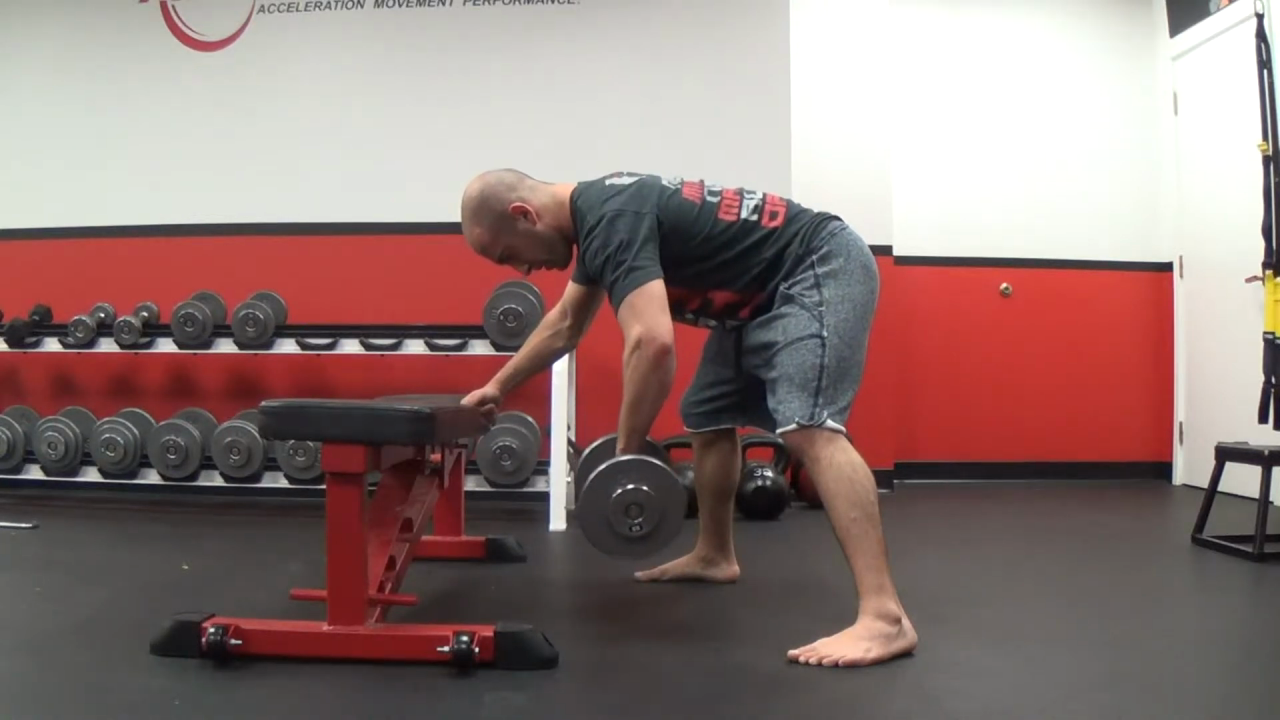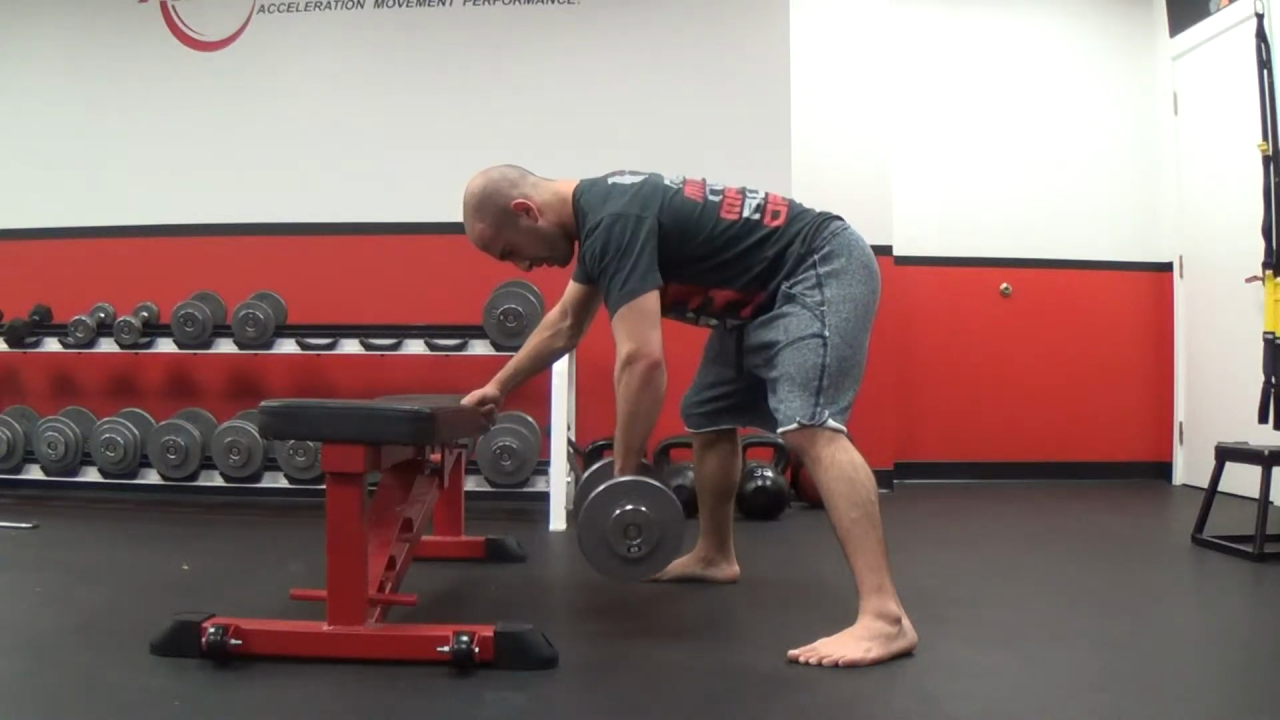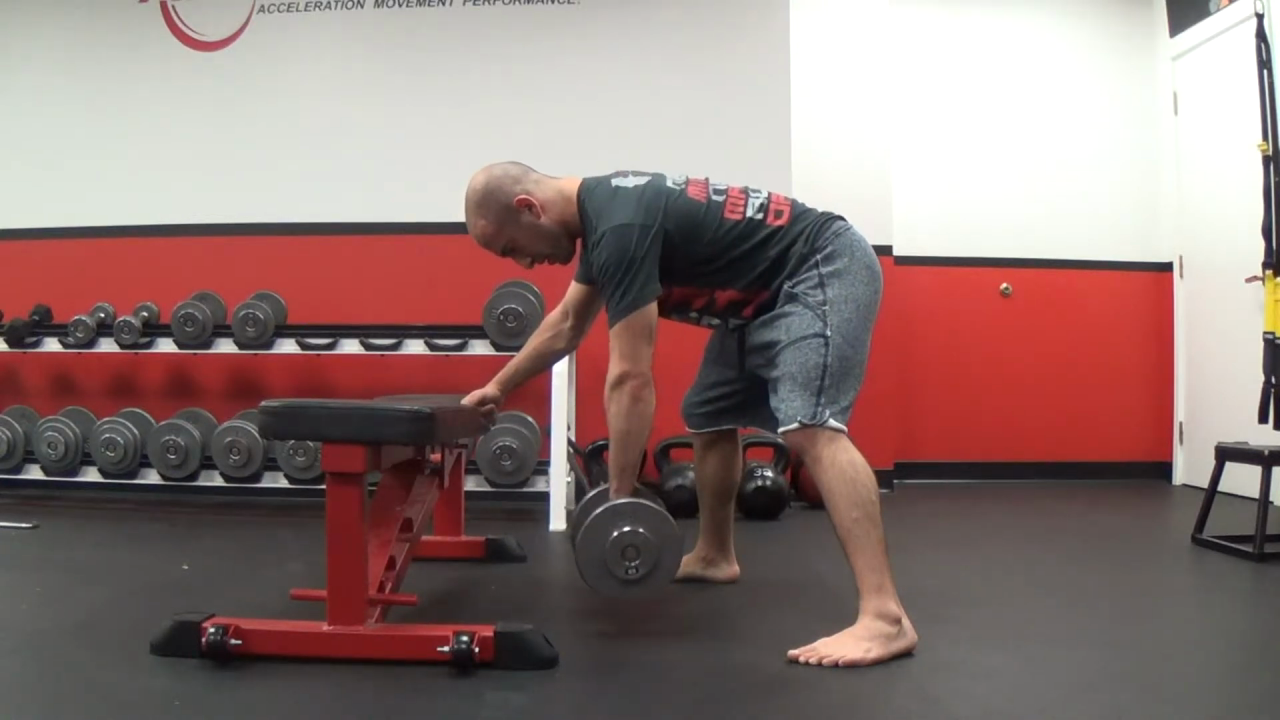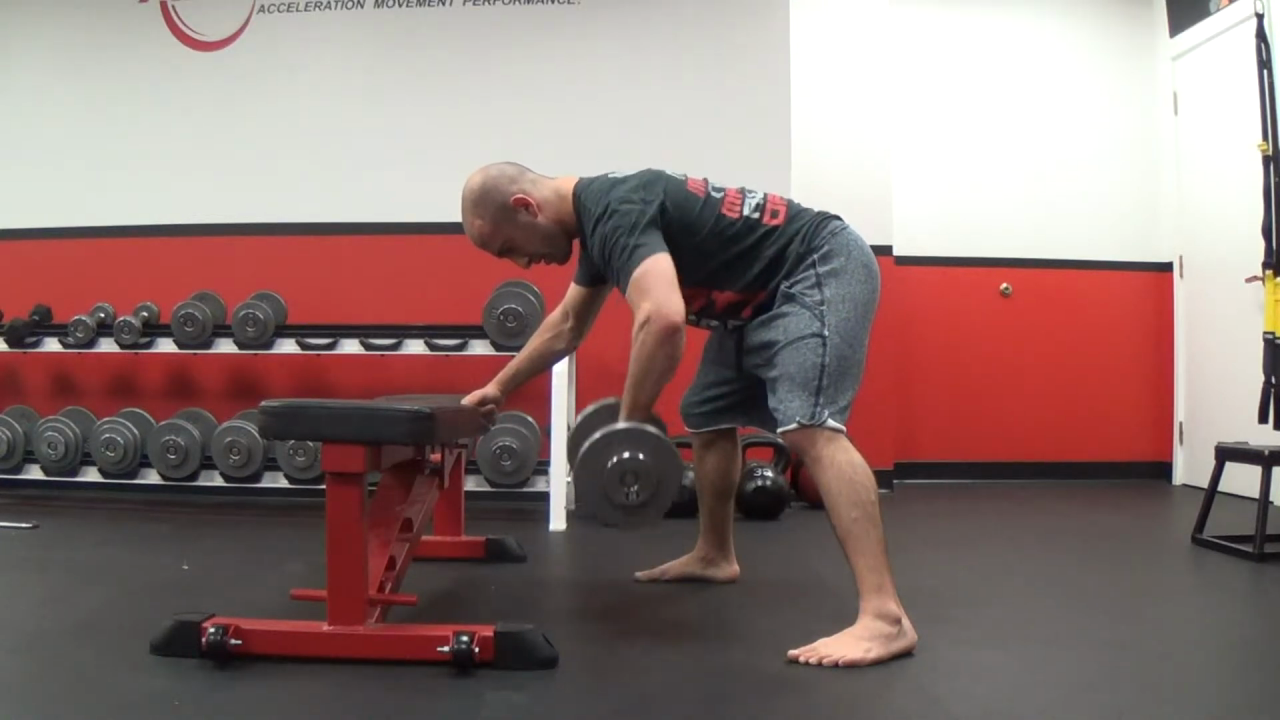
dt=0.4s
person 1, frame 1
left shoulder: (610, 221)
right shoulder: (595, 216)
left elbow: (653, 343)
right elbow: (565, 325)
left wrist: (625, 456)
right wrist: (498, 386)
left hip: (820, 270)
right hip: (764, 294)
left knee: (807, 429)
right knee: (707, 419)
left ankle: (884, 617)
right ankle: (714, 556)
person 1, frame 2
left shoulder: (613, 220)
right shoulder: (598, 214)
left elbow: (642, 359)
right elbow: (565, 324)
left wrist: (624, 479)
right wrist: (499, 385)
left hip: (822, 269)
right hip: (765, 294)
left knee: (808, 428)
right knee: (708, 418)
left ankle: (884, 616)
right ankle: (714, 555)
person 1, frame 3
left shoulder: (620, 226)
right shoulder: (599, 214)
left elbow: (631, 379)
right elbow: (567, 326)
left wrist: (620, 503)
right wrist: (499, 386)
left hip: (823, 270)
right hip: (766, 293)
left knee: (809, 428)
right knee: (708, 419)
left ankle: (884, 616)
right ankle: (714, 556)
person 1, frame 4
left shoulder: (615, 211)
right shoulder: (597, 216)
left elbow: (663, 319)
right elbow: (567, 327)
left wrist: (628, 428)
right wrist: (500, 386)
left hip: (819, 271)
right hip: (763, 295)
left knee: (809, 428)
right knee: (708, 419)
left ankle: (884, 616)
right ankle: (714, 556)
